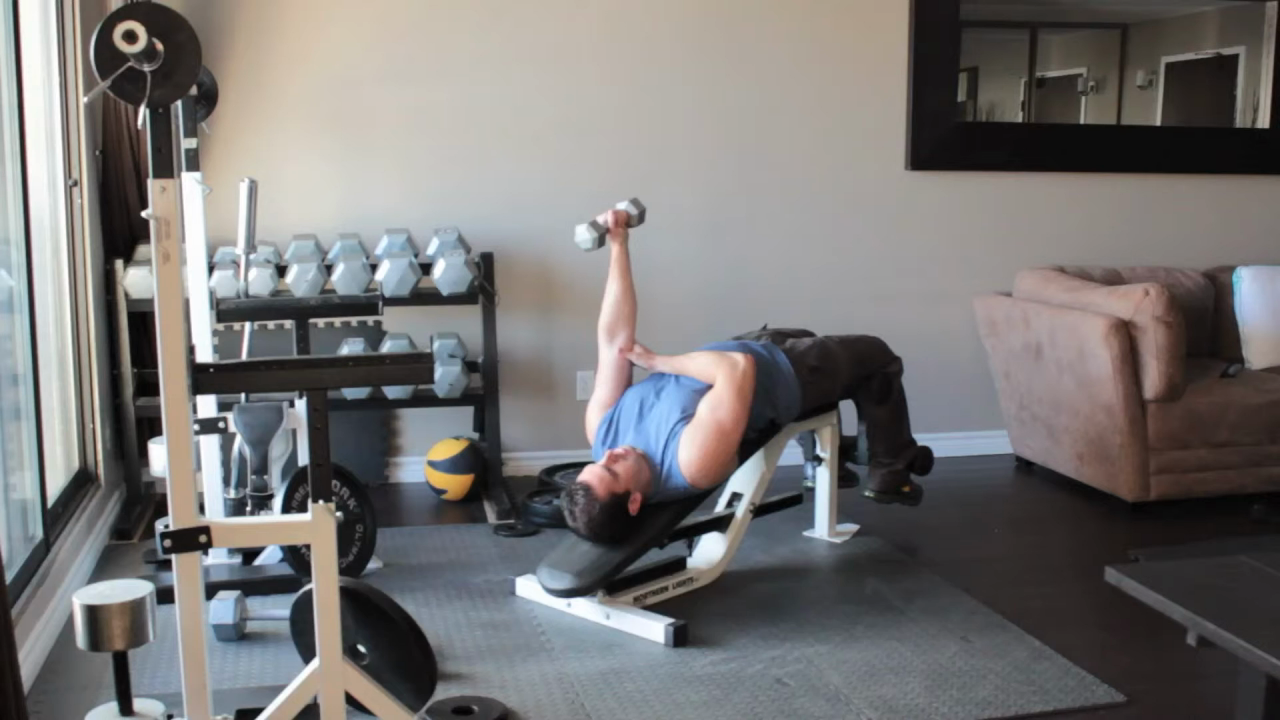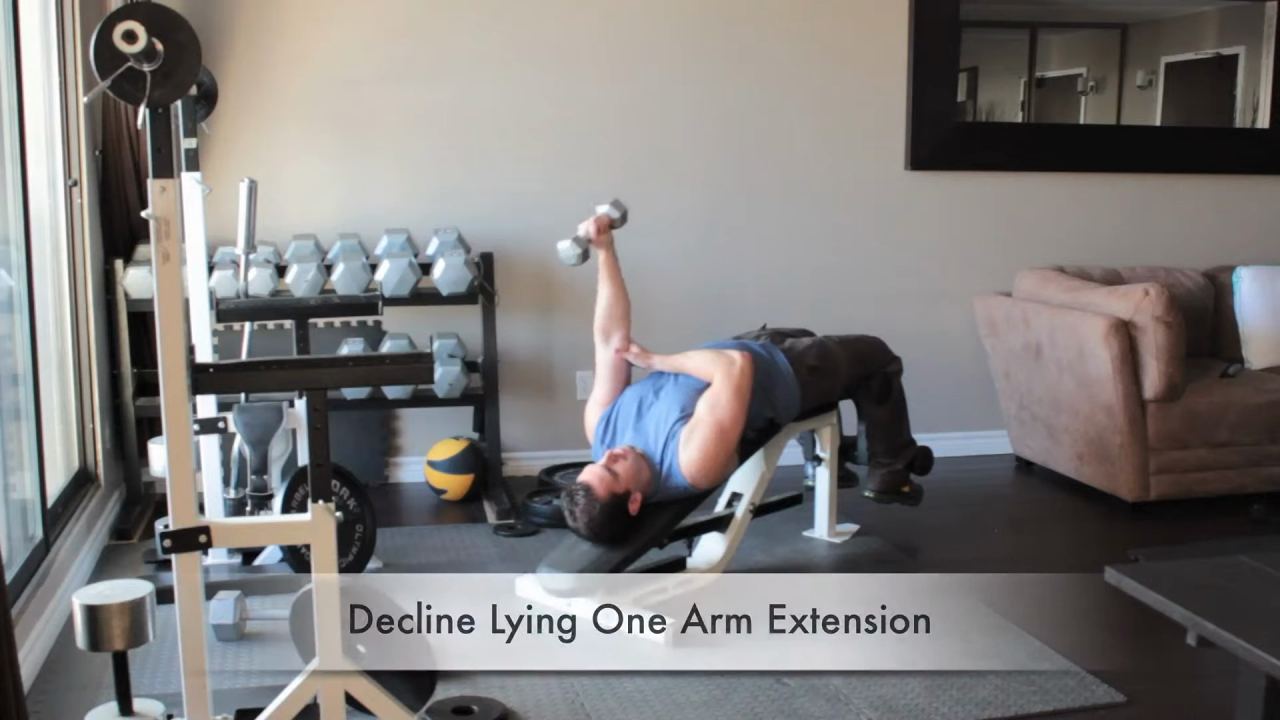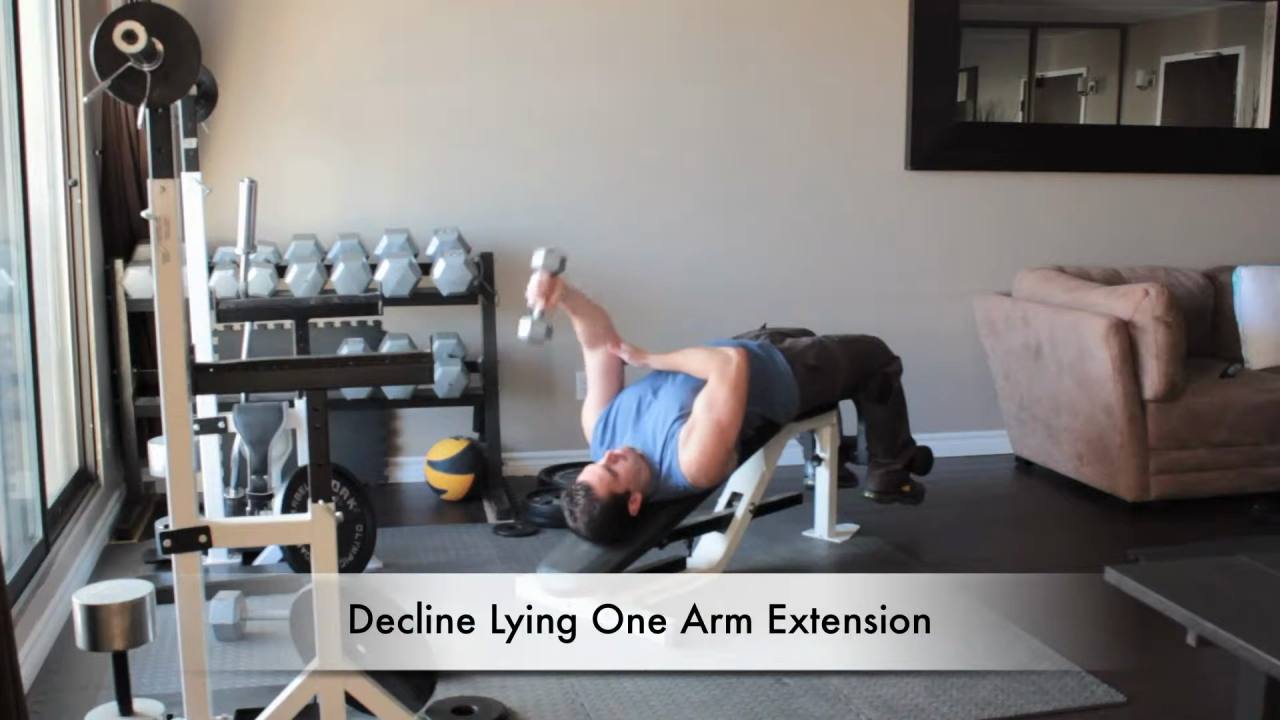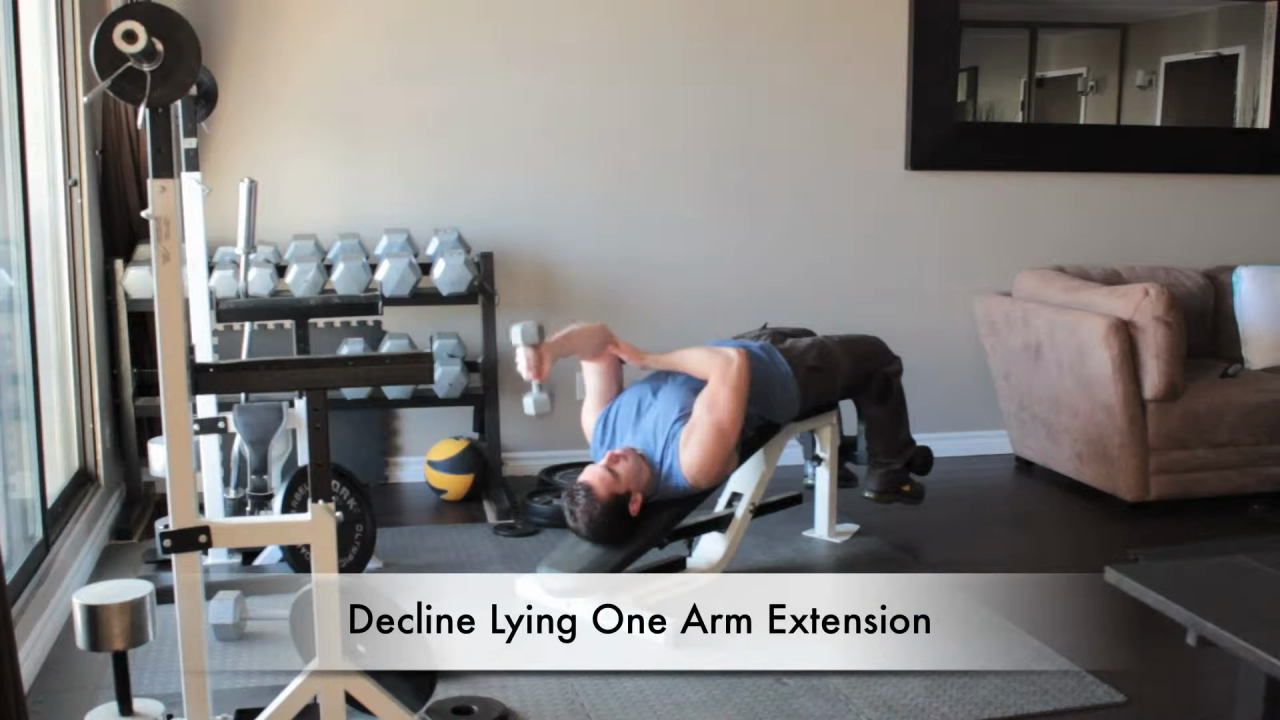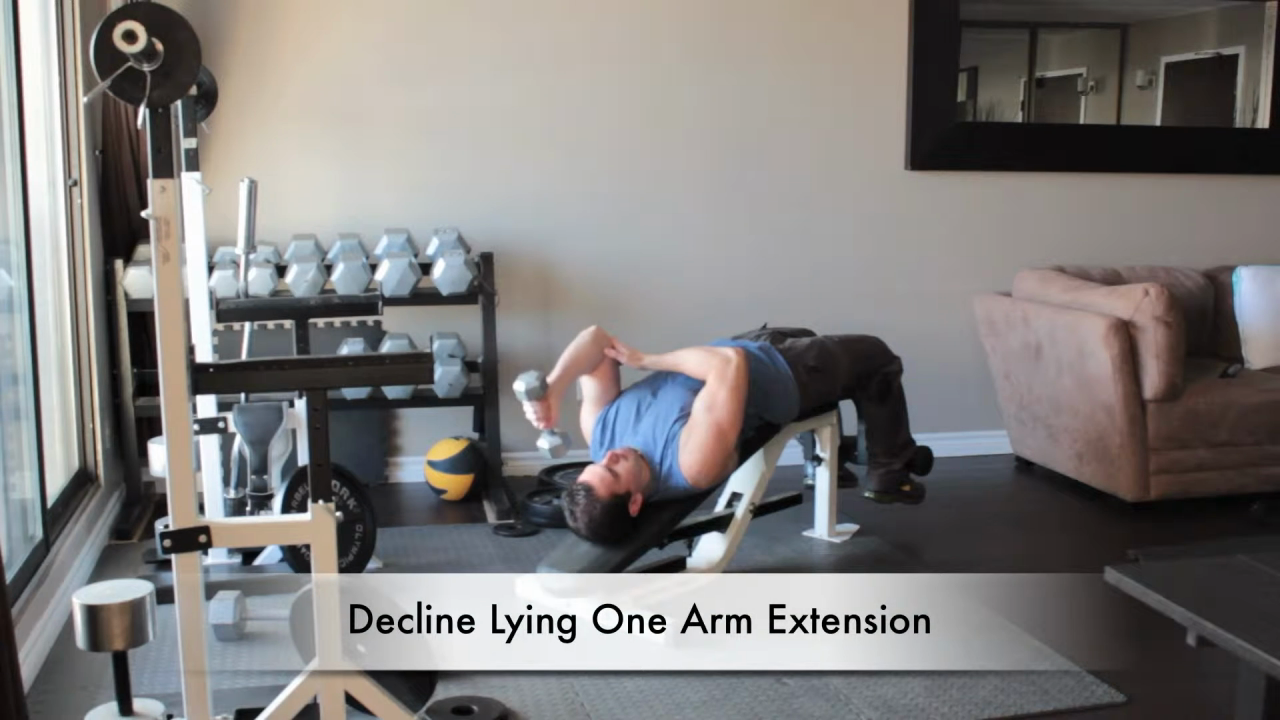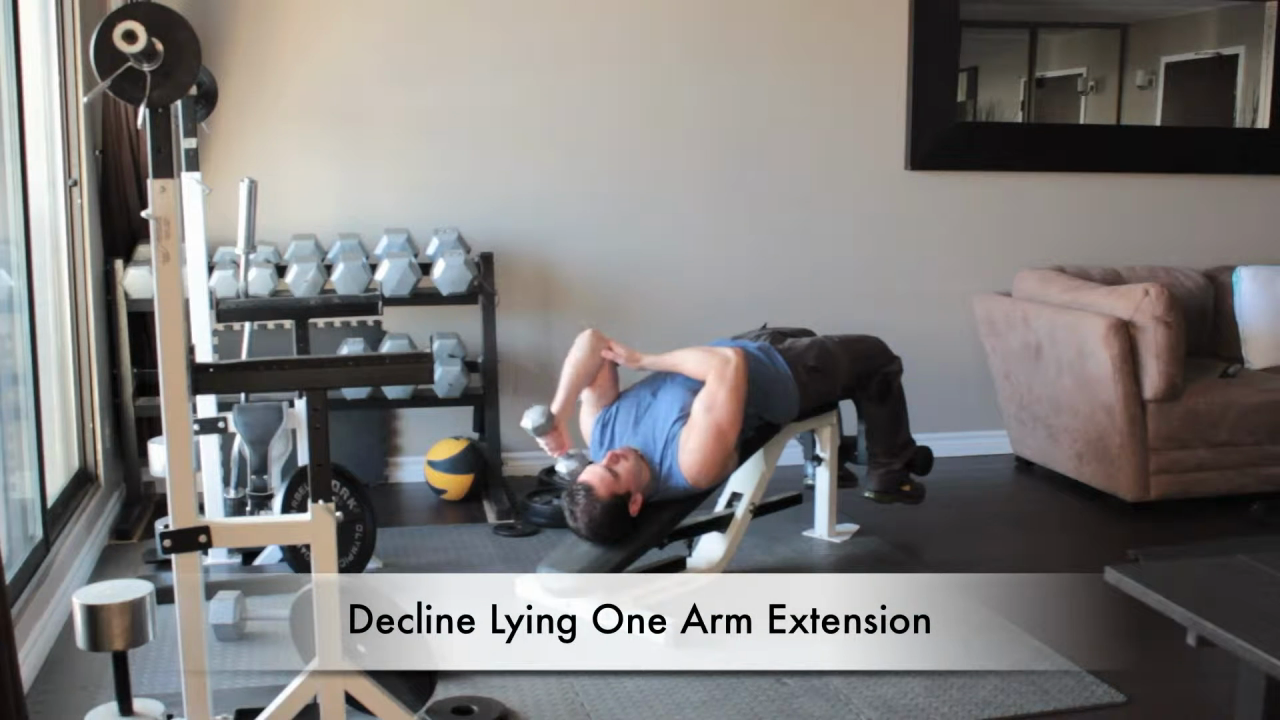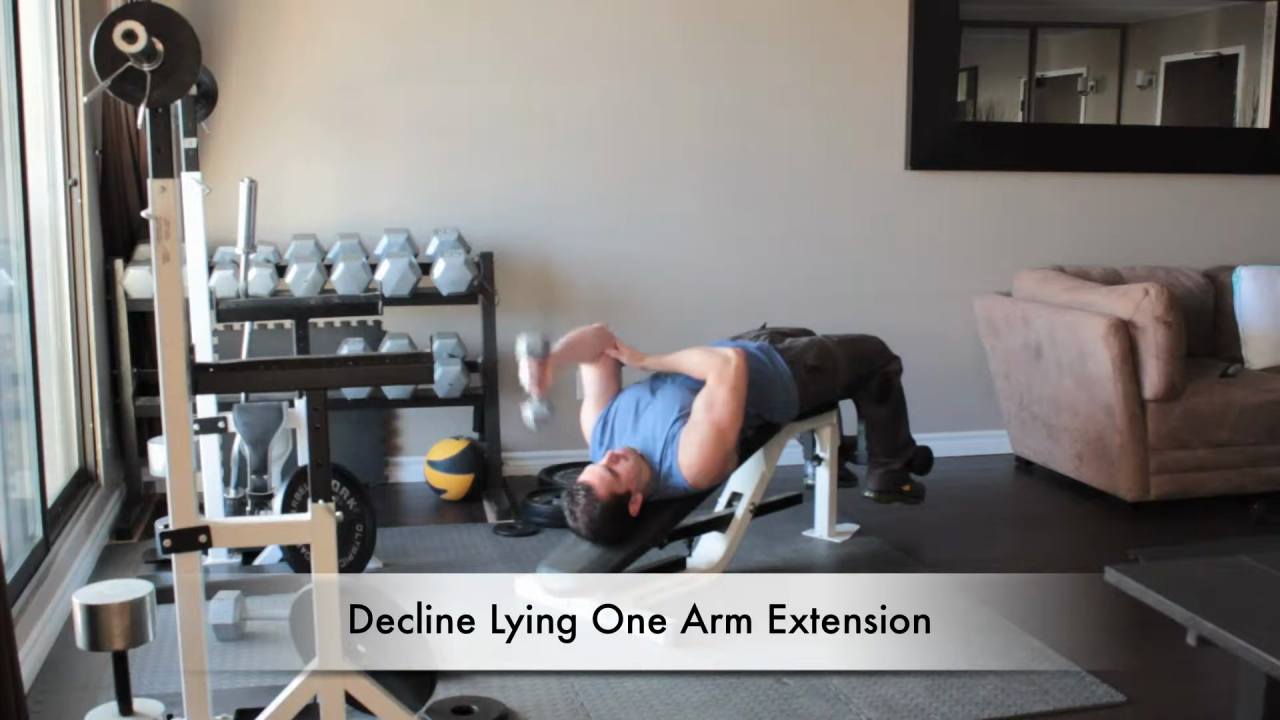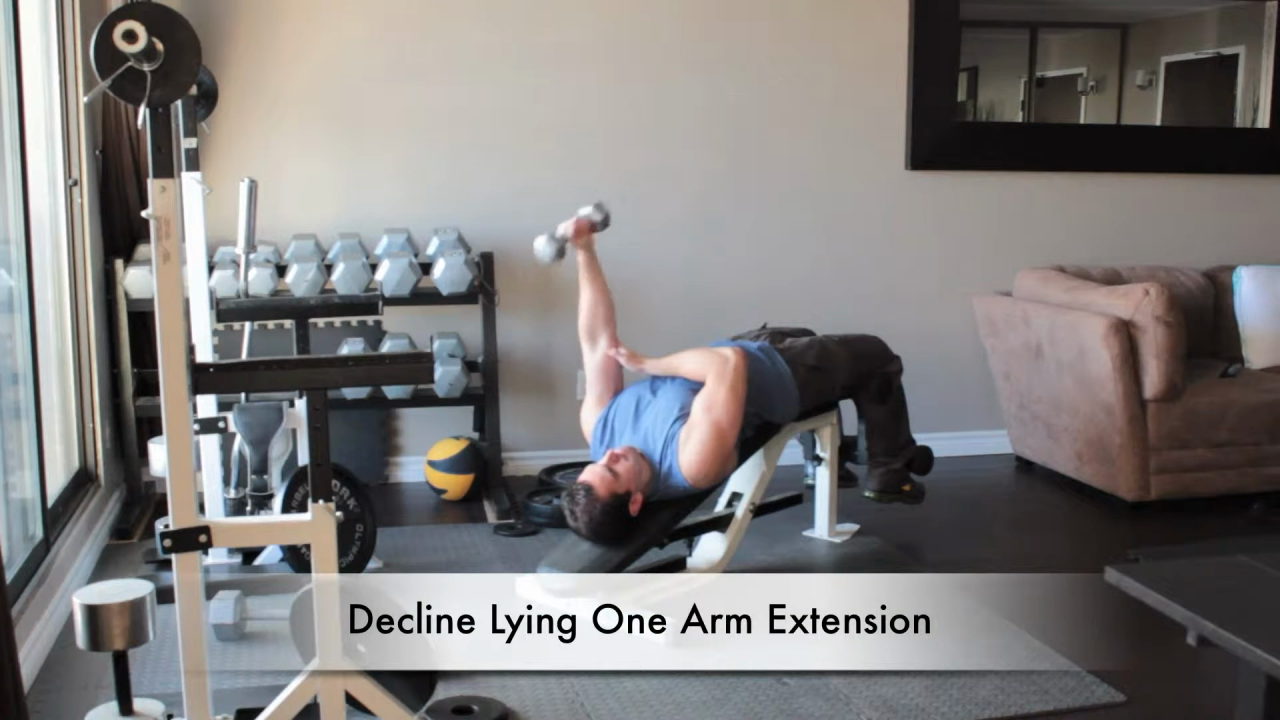
dt=0.4s
person 1, frame 1
left shoulder: (600, 429)
right shoulder: (693, 464)
left elbow: (614, 339)
right elbow: (738, 368)
left wrist: (618, 246)
right wrist: (659, 361)
left knee: (806, 340)
right knee: (877, 356)
right ankle: (891, 472)
person 1, frame 2
left shoulder: (600, 426)
right shoulder: (693, 464)
left elbow: (611, 338)
right elbow: (736, 366)
left wrist: (606, 249)
right wrist: (657, 360)
left knee: (804, 339)
right knee: (876, 357)
right ankle: (890, 474)
person 1, frame 3
left shoulder: (599, 427)
right shoulder: (692, 465)
left elbow: (599, 339)
right elbow: (732, 364)
left wrist: (561, 291)
right wrist: (650, 359)
left knee: (802, 338)
right knee: (876, 358)
right ankle: (890, 474)
person 1, frame 4
left shoulder: (599, 428)
right shoulder: (693, 465)
left elbow: (599, 337)
right elbow: (732, 364)
left wrist: (546, 350)
right wrist: (647, 359)
left knee: (805, 338)
right knee: (877, 358)
right ankle: (889, 474)
person 1, frame 5
left shoulder: (598, 429)
right shoulder: (693, 466)
left elbow: (595, 337)
right elbow: (730, 363)
left wrist: (550, 389)
right wrist: (645, 360)
left knee: (805, 339)
right knee: (877, 358)
right ankle: (889, 474)
person 1, frame 6
left shoulder: (598, 430)
right shoulder: (693, 465)
left elbow: (592, 341)
right elbow: (728, 364)
left wrist: (556, 412)
right wrist: (644, 360)
left knee: (806, 340)
right knee: (877, 357)
right ankle: (889, 474)
person 1, frame 7
left shoulder: (598, 428)
right shoulder: (692, 466)
left elbow: (600, 338)
right elbow: (730, 366)
left wrist: (549, 359)
right wrist: (646, 360)
left knee: (807, 339)
right knee: (876, 356)
right ankle: (890, 473)
person 1, frame 8
left shoulder: (597, 425)
right shoulder: (691, 464)
left elbow: (598, 339)
right elbow: (729, 363)
left wrist: (584, 250)
right wrist: (647, 363)
left knee: (806, 337)
right knee: (877, 357)
right ankle: (890, 473)
